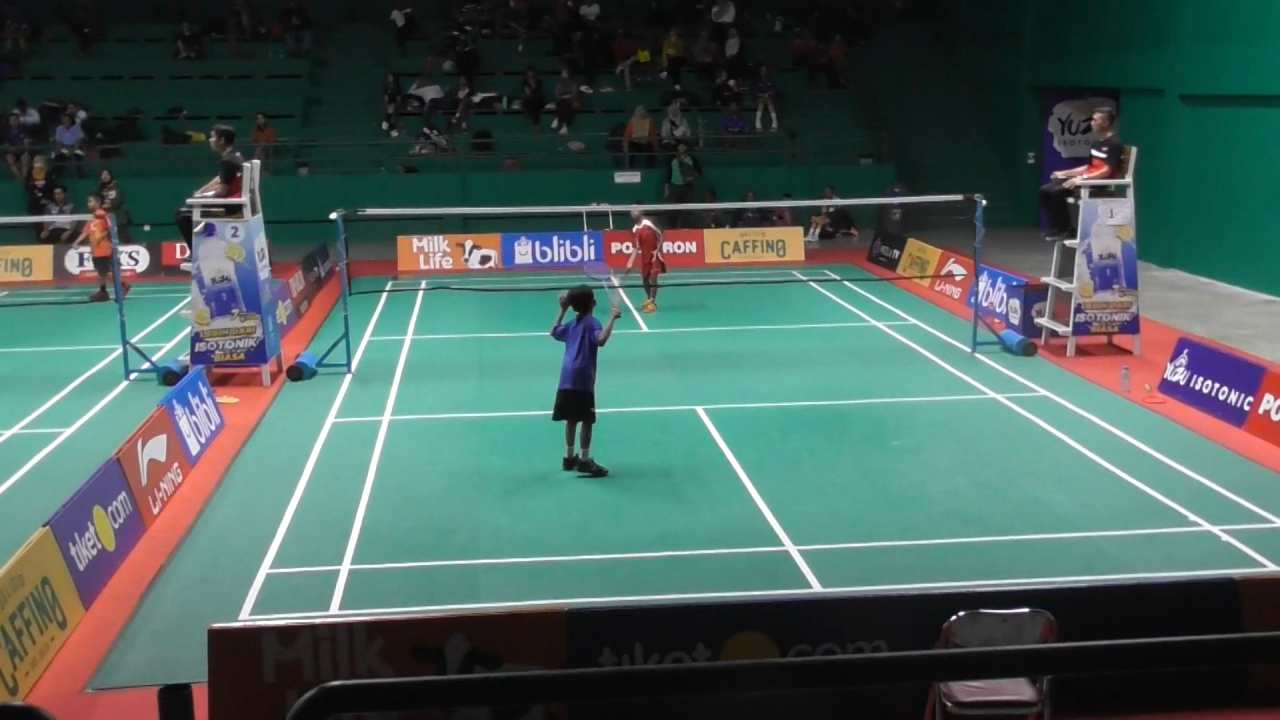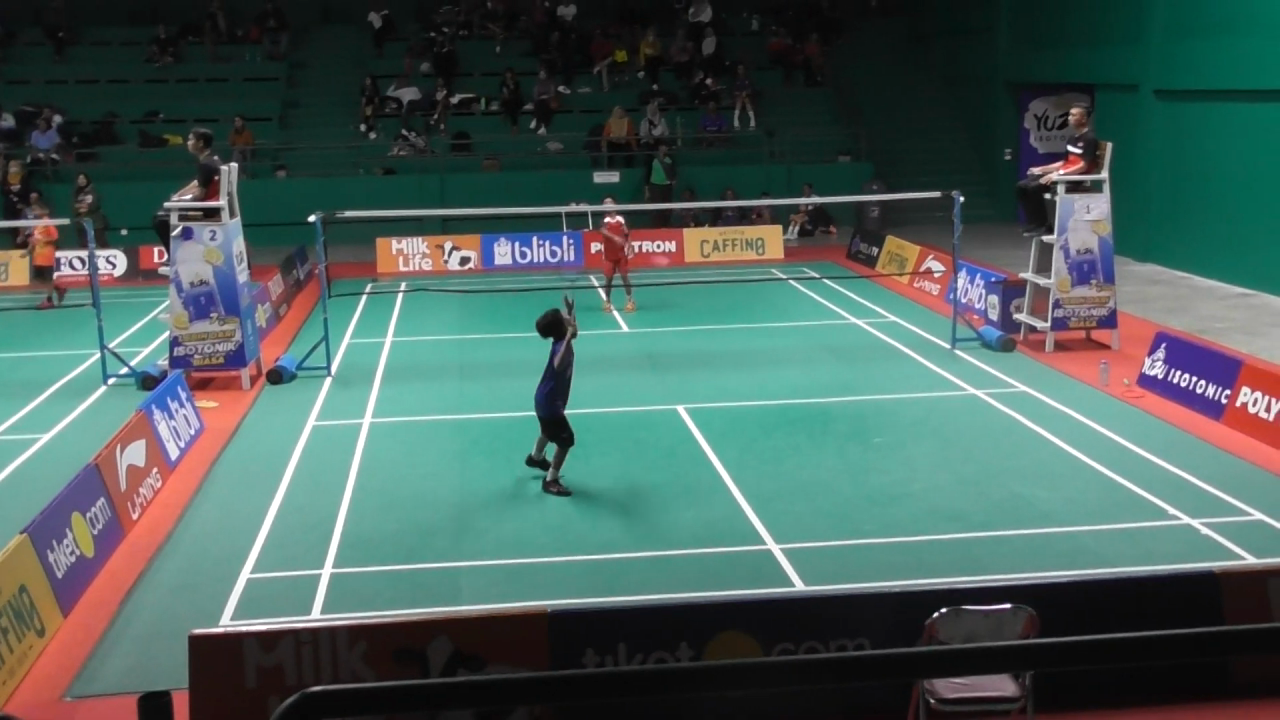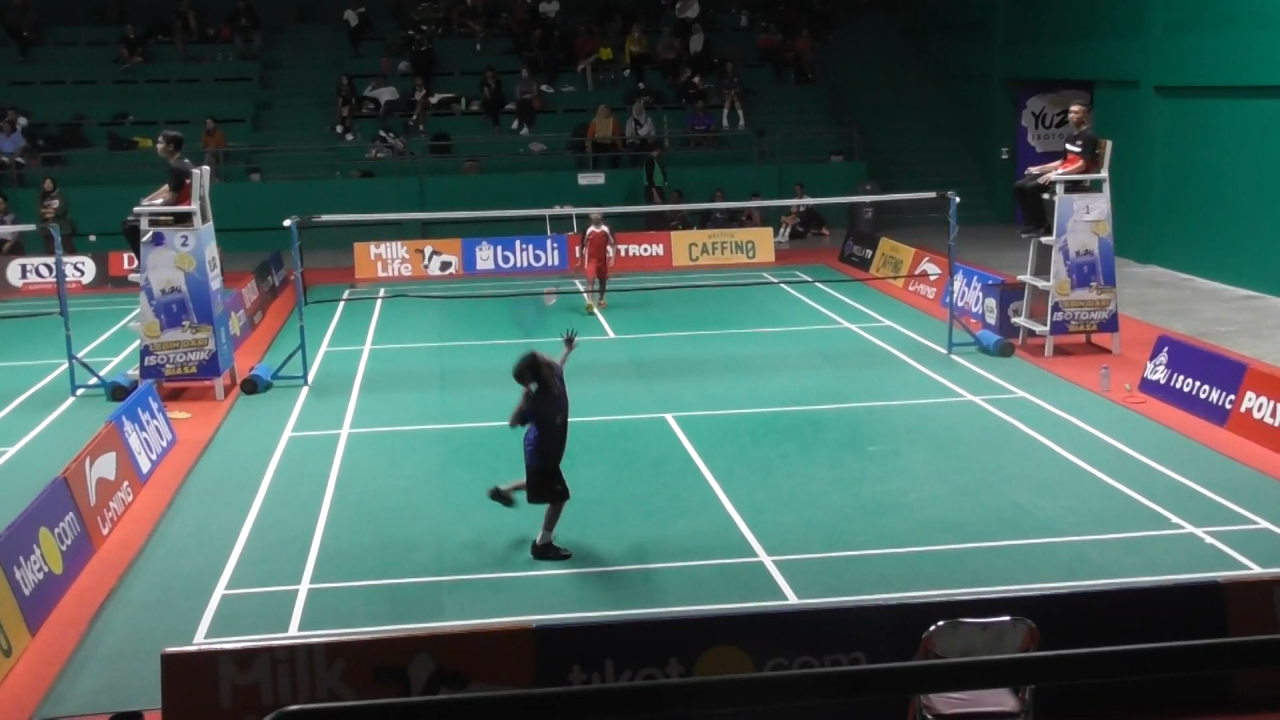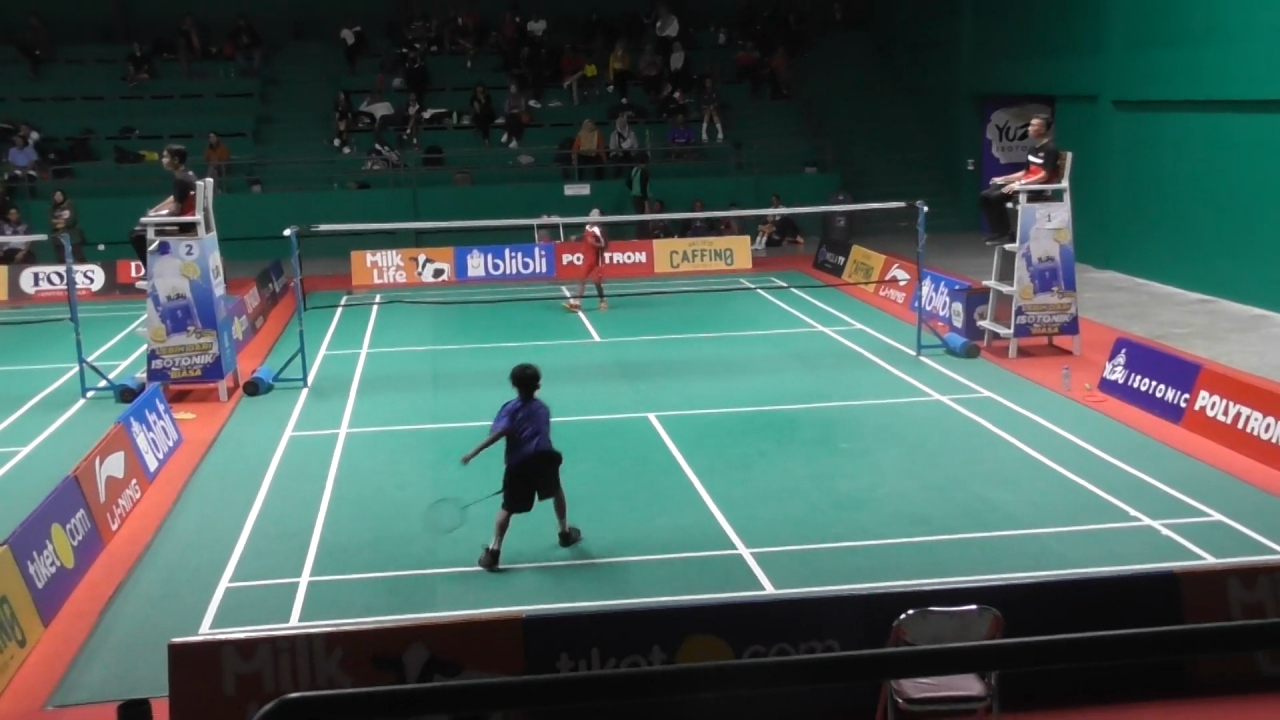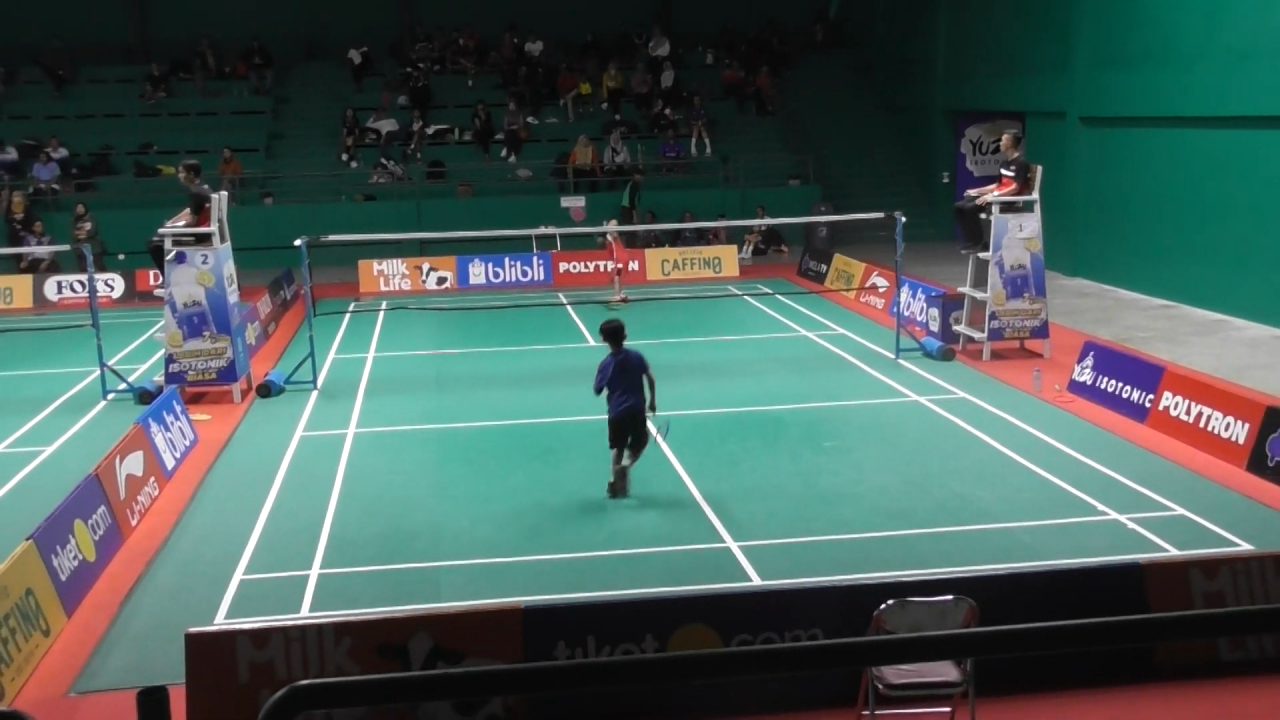
dt=0.7s
person 1, frame 1
left shoulder: (570, 325)
right shoulder: (592, 323)
left elbow: (553, 332)
right elbow: (601, 340)
left wrist: (563, 309)
right wrist: (612, 317)
left hip: (567, 378)
right hip: (582, 379)
left knee: (571, 419)
right knee: (586, 420)
left ankle: (570, 457)
right ankle: (585, 460)
person 1, frame 2
left shoulder: (562, 340)
right shoulder: (561, 347)
left elbow: (570, 325)
right elbow: (558, 366)
left wrist: (569, 309)
right wrist: (569, 340)
left hip: (550, 400)
right hip: (550, 402)
left knee: (549, 430)
right knee: (565, 440)
left ankle: (536, 457)
right ankle: (550, 481)
person 1, frame 3
left shoulder: (556, 377)
right shoulder: (539, 400)
right elbow: (514, 422)
left wrist: (567, 351)
right wrist: (525, 399)
left hip: (549, 449)
right hip: (542, 453)
left knee: (541, 485)
right knee: (558, 496)
left ankle: (502, 491)
right ankle: (542, 543)
person 1, frame 4
left shoulder: (510, 408)
right shoulder: (542, 408)
left elbow: (500, 432)
left wrist: (474, 453)
left hip: (519, 461)
right hip: (546, 457)
left knee: (507, 508)
right knee: (556, 491)
left ankle: (493, 551)
right ankle: (564, 533)
person 1, frame 5
left shoulder: (606, 363)
right shoulder: (636, 356)
left elbow: (597, 391)
right elbow: (650, 379)
right wrist: (652, 400)
left hip: (616, 411)
right hip: (636, 408)
left knee: (618, 447)
right knee: (638, 444)
left ankle: (614, 482)
right ankle: (624, 469)
